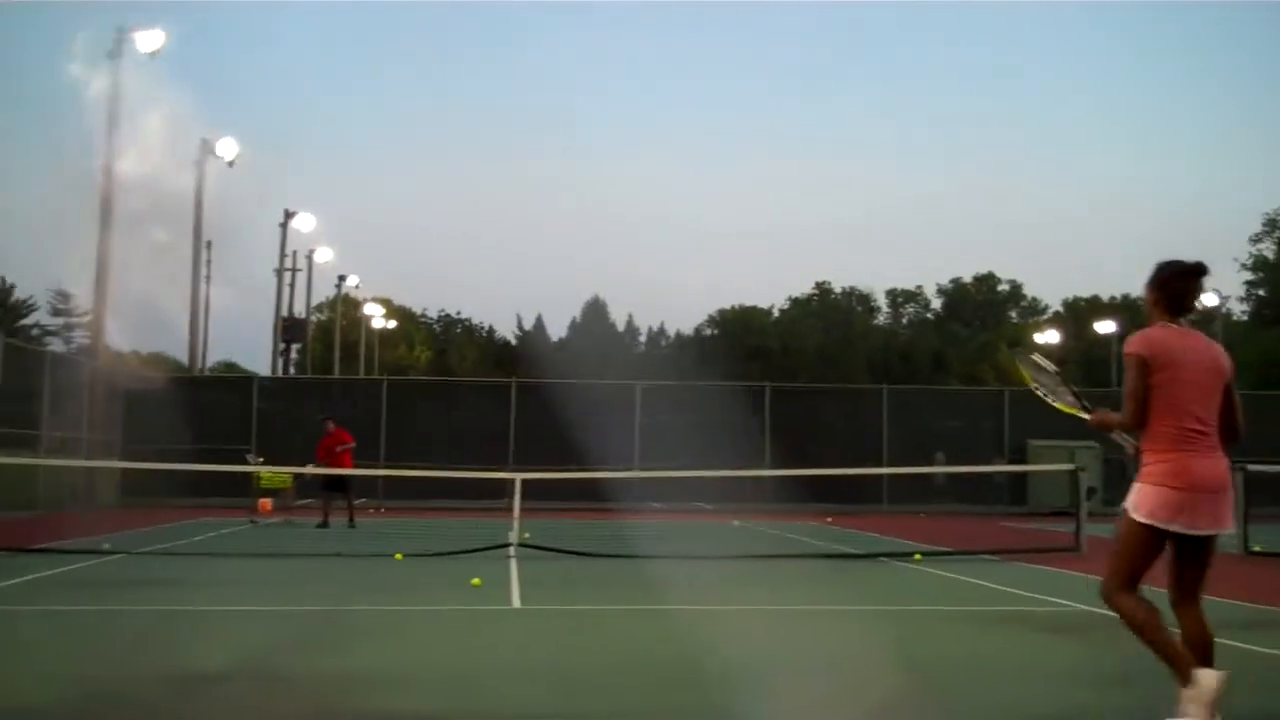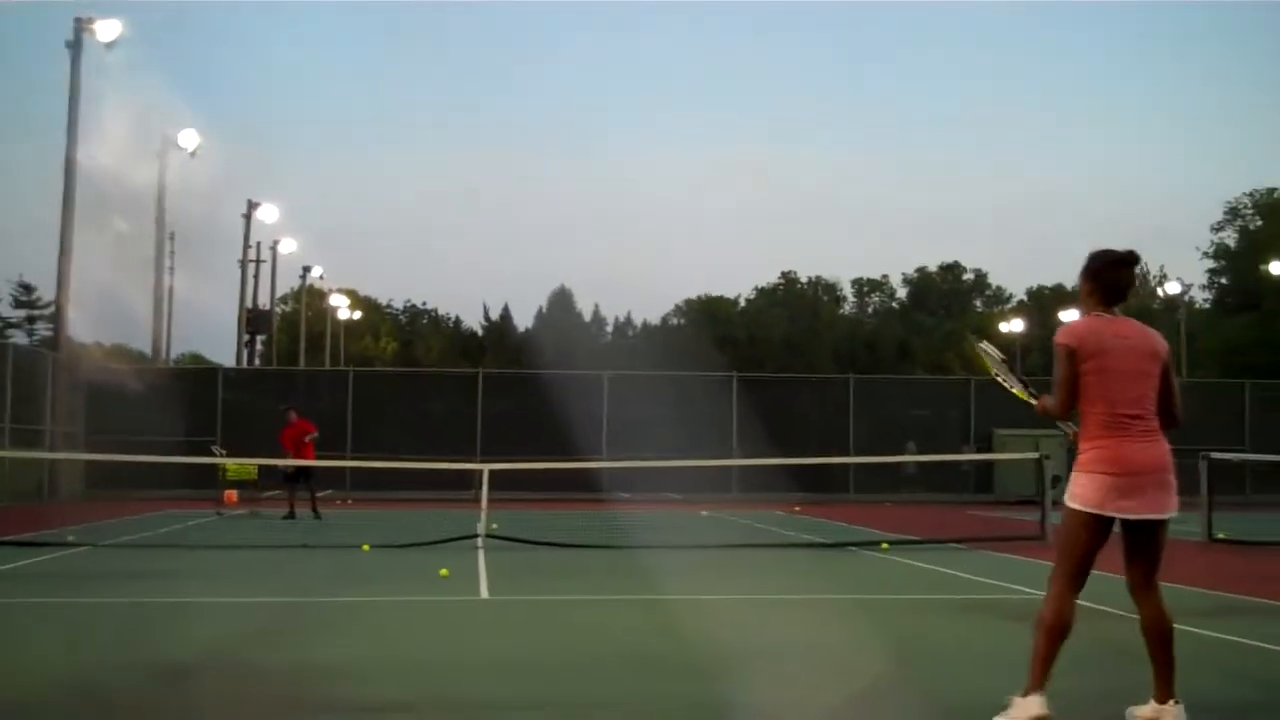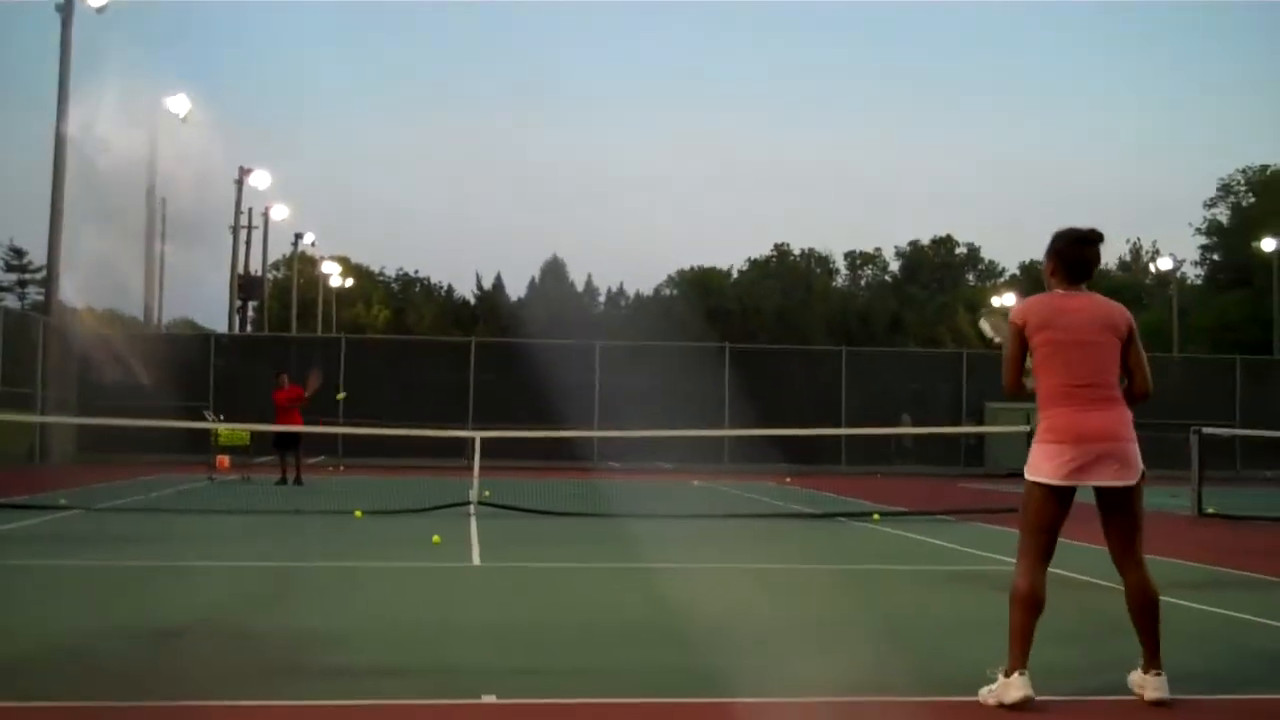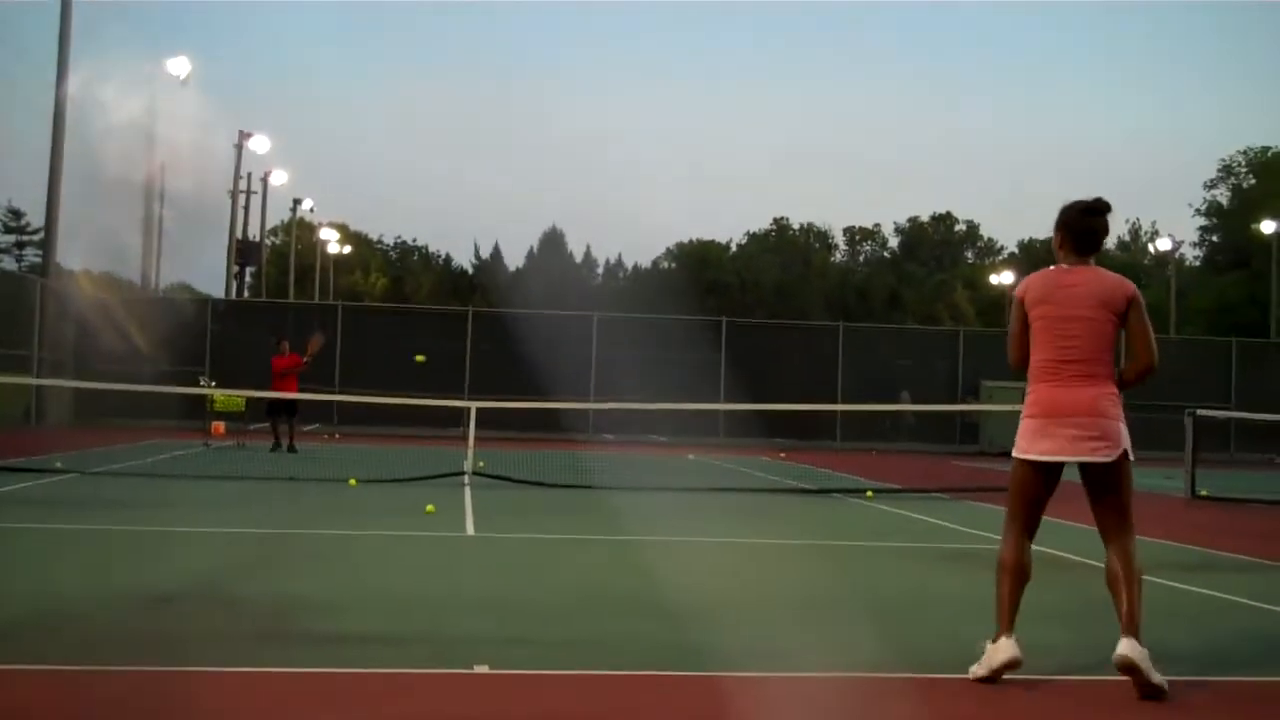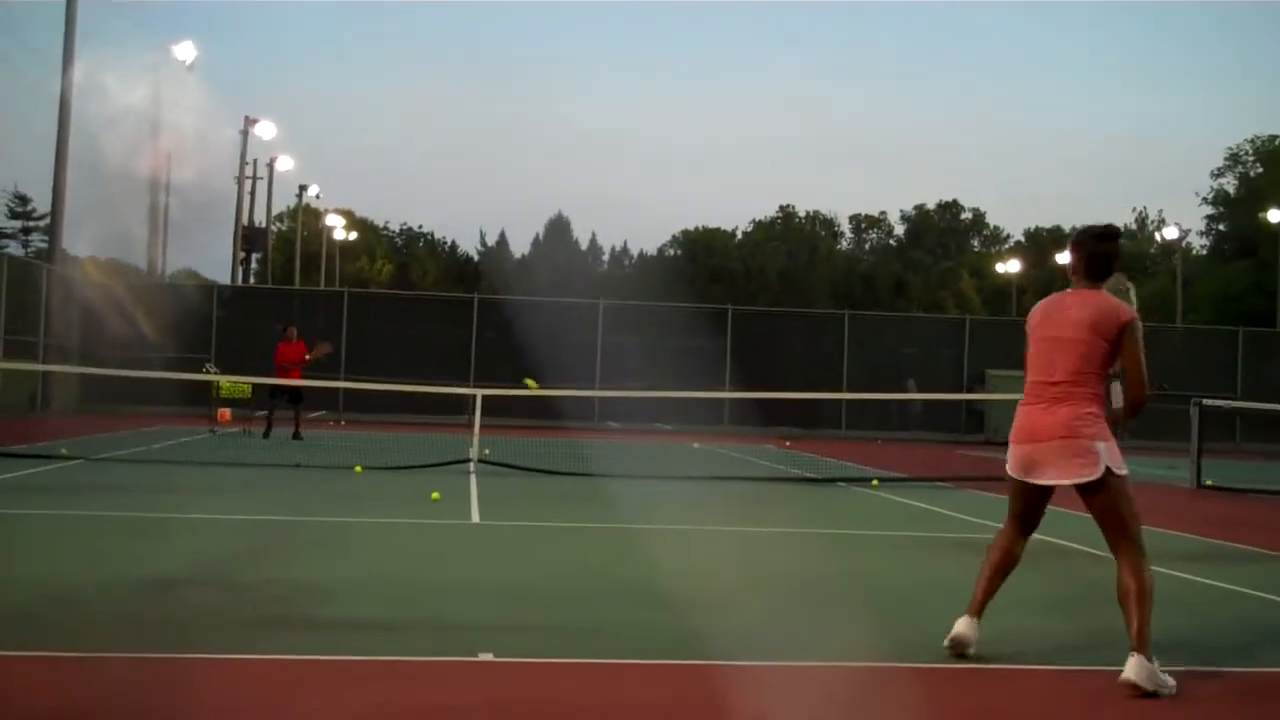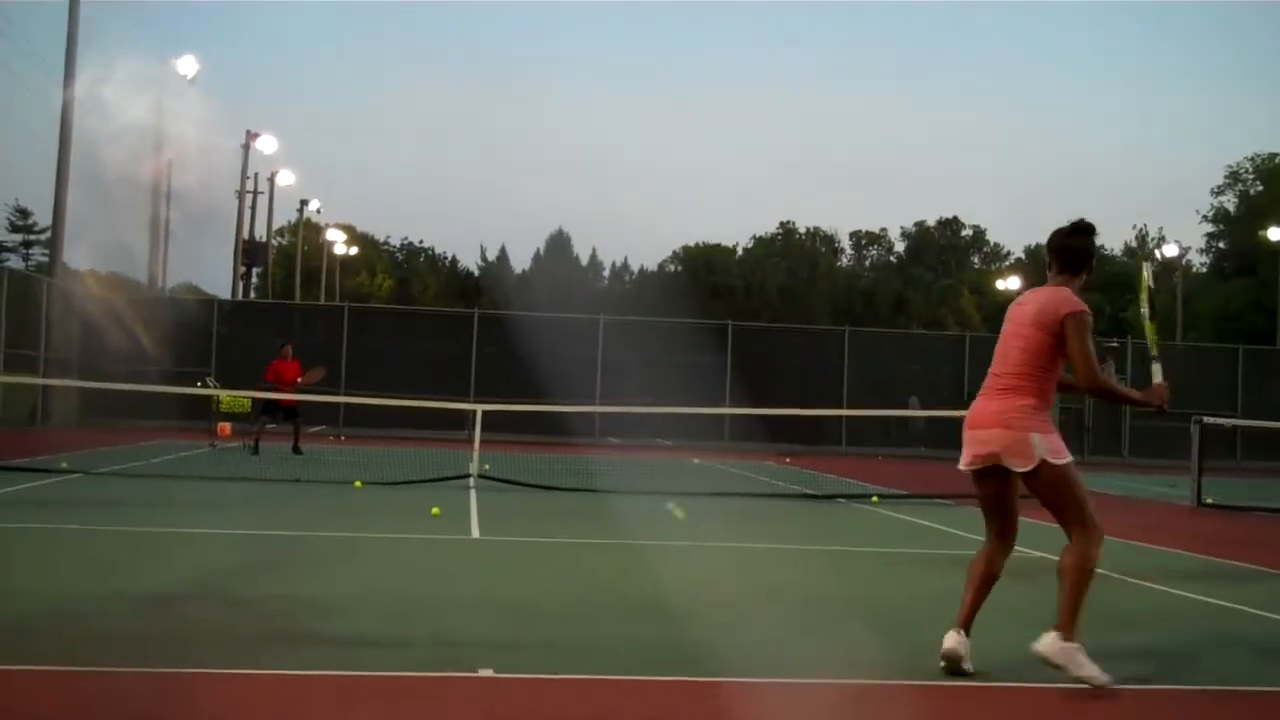
dt=0.2s
person 1, frame 1
left shoulder: (1142, 343)
right shoulder: (1216, 353)
left elbow: (1135, 419)
right elbow: (1233, 431)
left wrist: (1107, 420)
left hip: (1166, 484)
right hip: (1212, 483)
left knee: (1118, 589)
right knee: (1187, 601)
left ankle: (1195, 678)
person 1, frame 2
left shoulder: (1073, 334)
right shoulder: (1154, 340)
left elbow: (1062, 408)
right elbow: (1172, 417)
left wrist: (1043, 403)
left hip: (1102, 471)
right hip: (1155, 469)
left knee: (1063, 586)
right knee: (1146, 588)
person 1, frame 3
left shoulder: (1026, 311)
right shoulder: (1119, 314)
left elbow: (1011, 384)
right elbow: (1142, 388)
left hip: (1059, 441)
right hip: (1115, 439)
left knee: (1031, 560)
right knee: (1130, 561)
left ankle: (1015, 675)
right ankle: (1152, 673)
person 1, frame 4
left shoulder: (1030, 286)
right shoulder: (1123, 289)
left elbow: (1017, 358)
right elbow: (1146, 363)
left hip: (1044, 417)
right hip: (1100, 417)
left knee: (1017, 532)
right knee: (1119, 539)
left ankle: (1003, 640)
right ankle: (1131, 641)
person 1, frame 5
left shoulder: (1039, 310)
right shoulder: (1121, 314)
right elbow: (1138, 391)
right wrist: (1122, 414)
left hip: (1029, 435)
right hip: (1083, 438)
left knee: (1015, 531)
right knee: (1130, 551)
left ankle: (969, 620)
right ankle: (1140, 657)
person 1, frame 6
left shoulder: (1021, 303)
right shoulder: (1072, 307)
right elbow: (1090, 381)
left wrist: (1065, 379)
right wrist: (1145, 398)
left hip: (979, 424)
right hip: (1022, 427)
left knee: (999, 538)
right knee: (1085, 533)
left ankle: (959, 633)
right ankle: (1062, 638)
